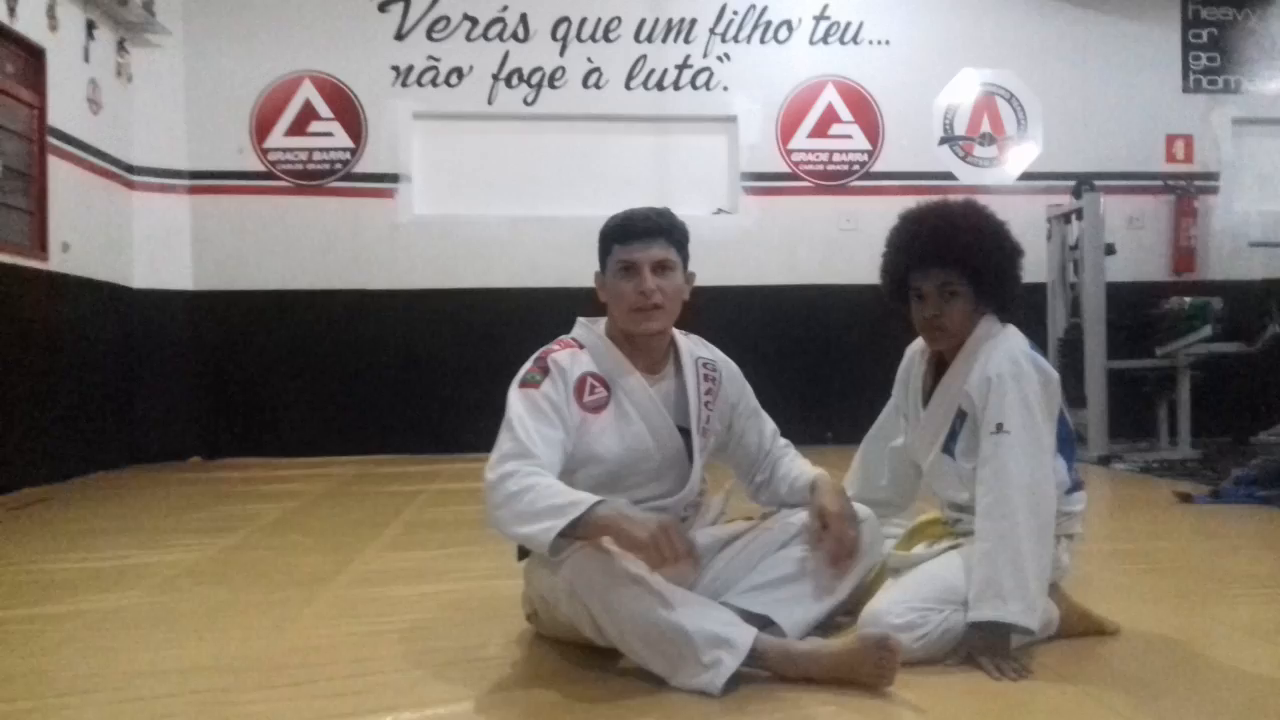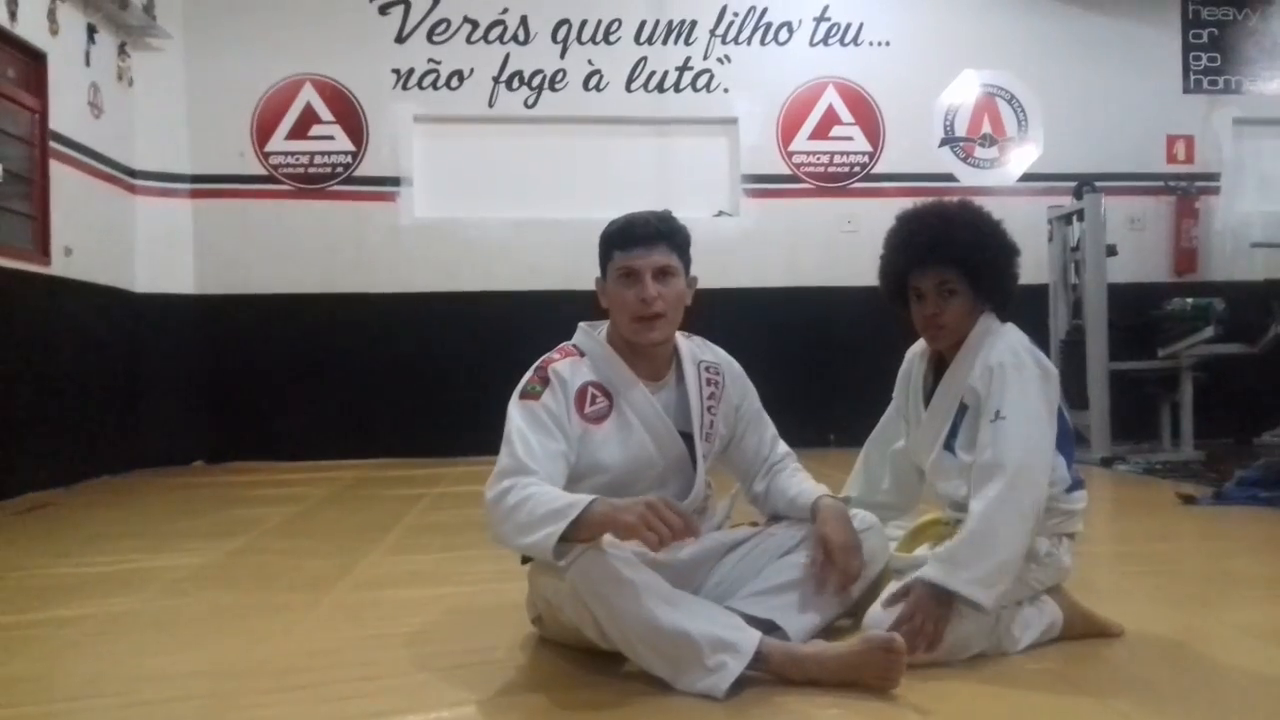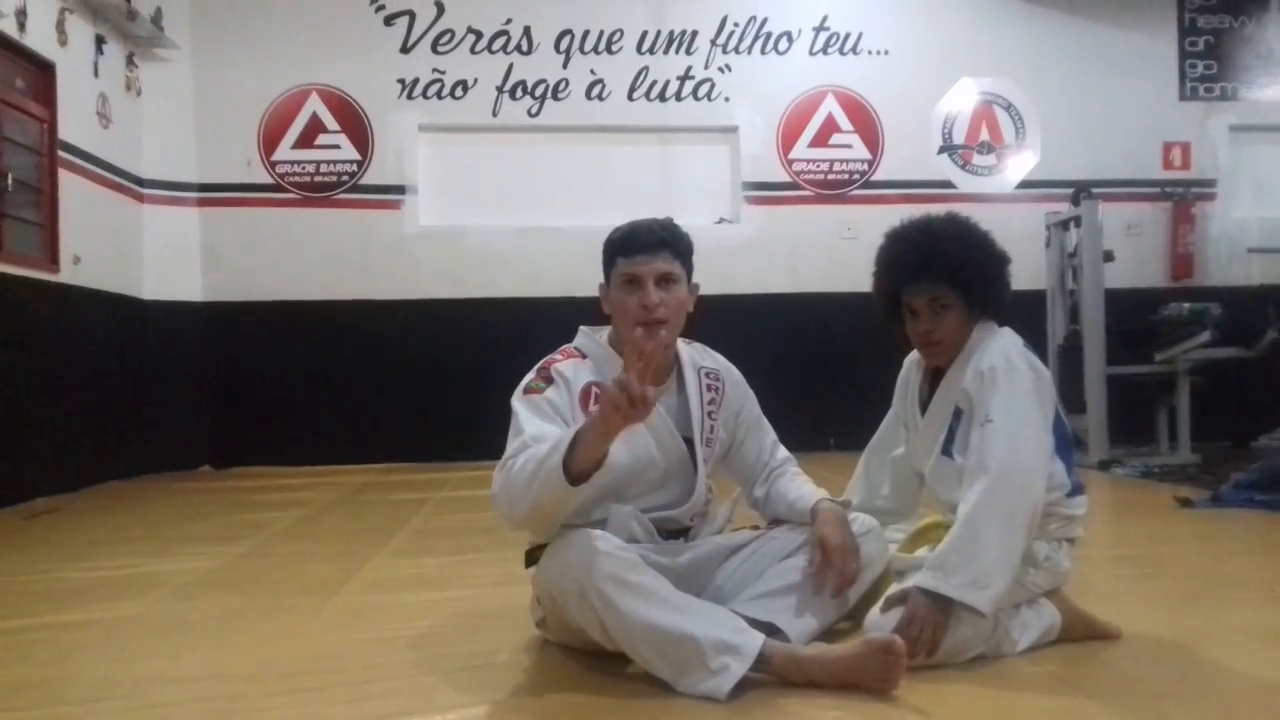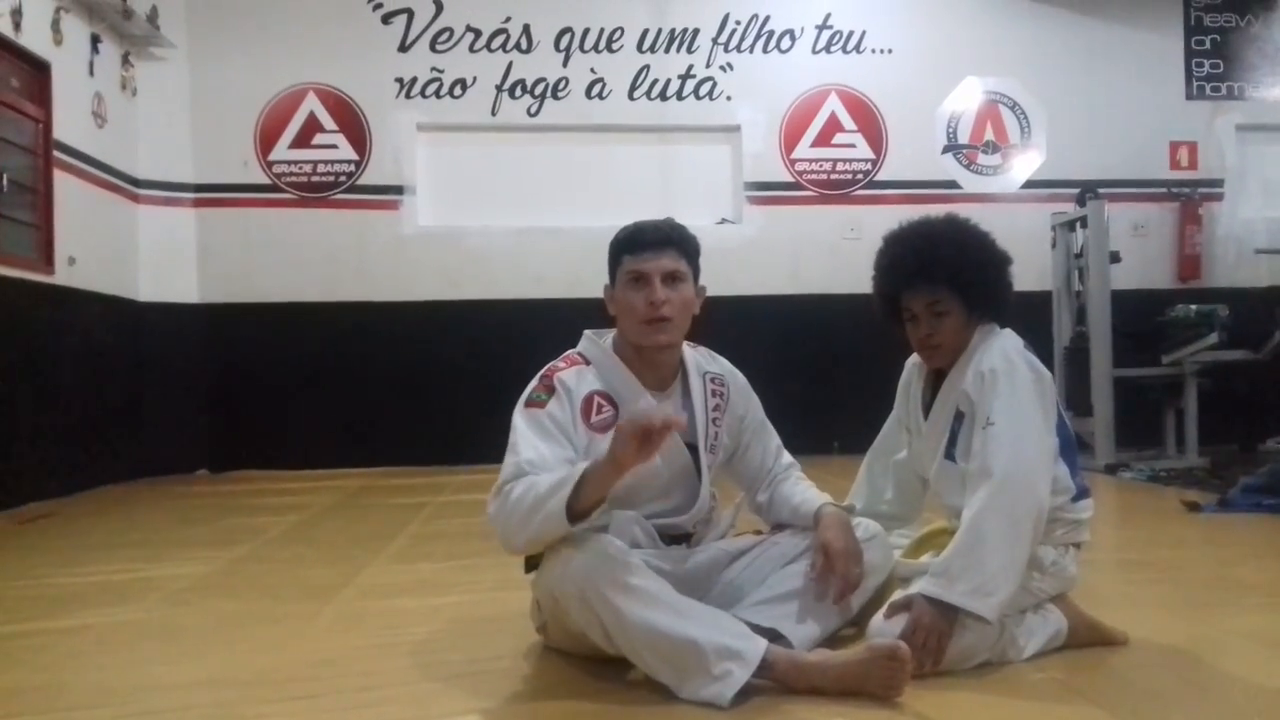
dt=0.5s
person 1, frame 1
left shoulder: (710, 369)
right shoulder: (557, 371)
left elbow: (768, 458)
right elbow: (512, 489)
left wrist: (821, 484)
right wrist: (613, 520)
left hip: (690, 558)
right hip: (602, 569)
left knee: (856, 530)
right knee: (573, 564)
left ankle: (682, 638)
right ankle: (787, 654)
person 1, frame 2
left shoulder: (715, 371)
right shoulder: (558, 379)
left elbow: (770, 467)
right elbow: (511, 503)
left wrist: (827, 508)
right wrist: (608, 515)
left hip: (693, 562)
right hip: (604, 573)
left knee: (862, 534)
right knee: (579, 565)
left ankle: (714, 637)
right ankle: (788, 656)
person 1, frame 3
left shoulder: (714, 375)
right shoulder: (558, 379)
left elbow: (770, 470)
right elbow: (517, 498)
left wrist: (825, 510)
right wrist: (604, 424)
left hip: (697, 563)
right hip: (600, 574)
left knee: (862, 537)
right knee: (576, 560)
left ankle: (714, 640)
right ankle: (791, 658)
person 1, frame 4
left shoulder: (719, 380)
right shoulder: (562, 387)
left elbow: (774, 476)
right elbow: (514, 517)
left wrist: (827, 514)
right wrist: (611, 466)
left hip: (700, 569)
right hip: (603, 576)
left knee: (866, 542)
right knee: (577, 565)
left ankle: (721, 642)
right ankle: (794, 664)
person 2, frame 1
left shoulder: (1007, 368)
right shoulder: (920, 359)
left elbow: (1015, 499)
right elbow: (889, 459)
left wrist: (995, 616)
left hip: (1021, 539)
right hip: (960, 527)
left knee: (887, 626)
left ankle: (1045, 611)
right ankle: (1022, 601)
person 2, frame 2
left shoulder: (1009, 362)
right shoulder: (919, 361)
left elbow: (1011, 488)
right elbow: (890, 462)
left wrist: (947, 582)
left hip: (1024, 537)
right hip: (962, 527)
left knee: (890, 630)
left ankle: (1051, 614)
right ankle: (1026, 603)
person 2, frame 3
left shoulder: (1003, 367)
right shoulder: (917, 370)
left elbow: (1002, 491)
right elbow: (890, 467)
left wrist: (943, 588)
left hip: (1028, 540)
right hip: (969, 532)
left knee: (892, 631)
left ankle: (1050, 616)
right ankle: (1027, 607)
person 2, frame 4
left shoulder: (1004, 369)
right shoulder: (919, 371)
left elbow: (1007, 496)
right elbow: (893, 470)
left wrist: (947, 595)
left hip: (1034, 545)
right hip: (977, 537)
left knee: (897, 640)
left ankle: (1056, 622)
right ankle: (1032, 611)
